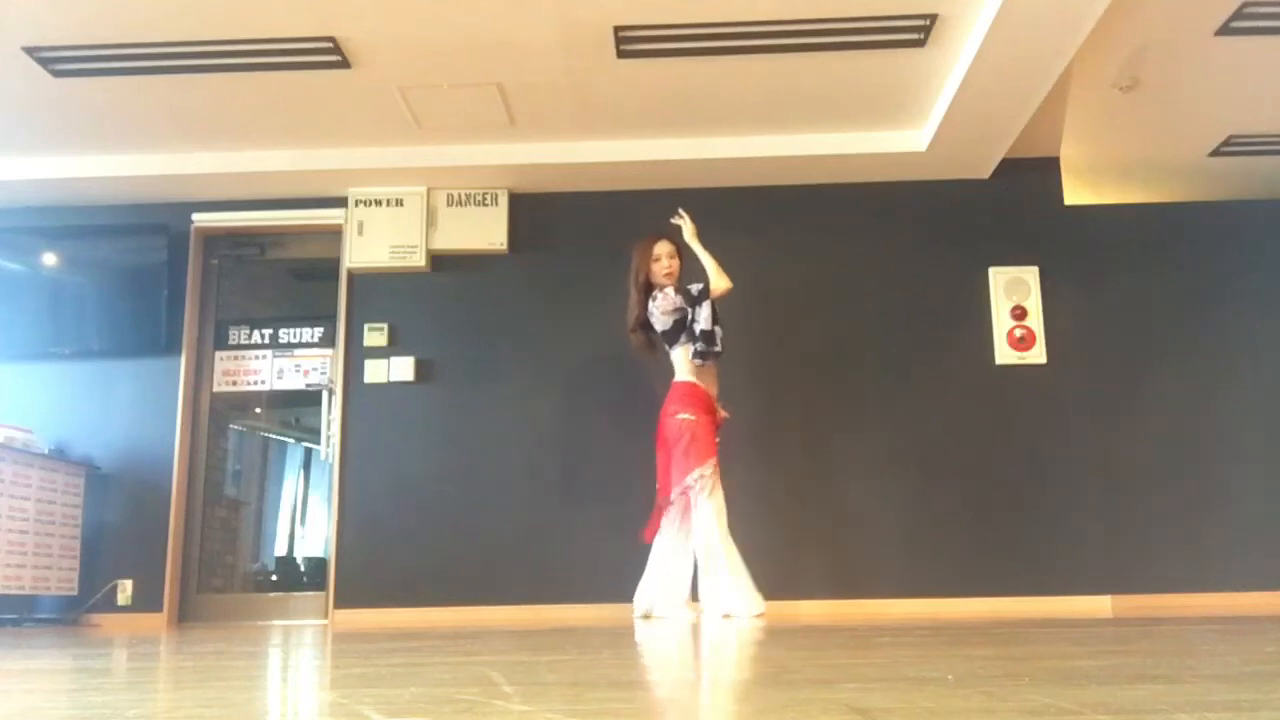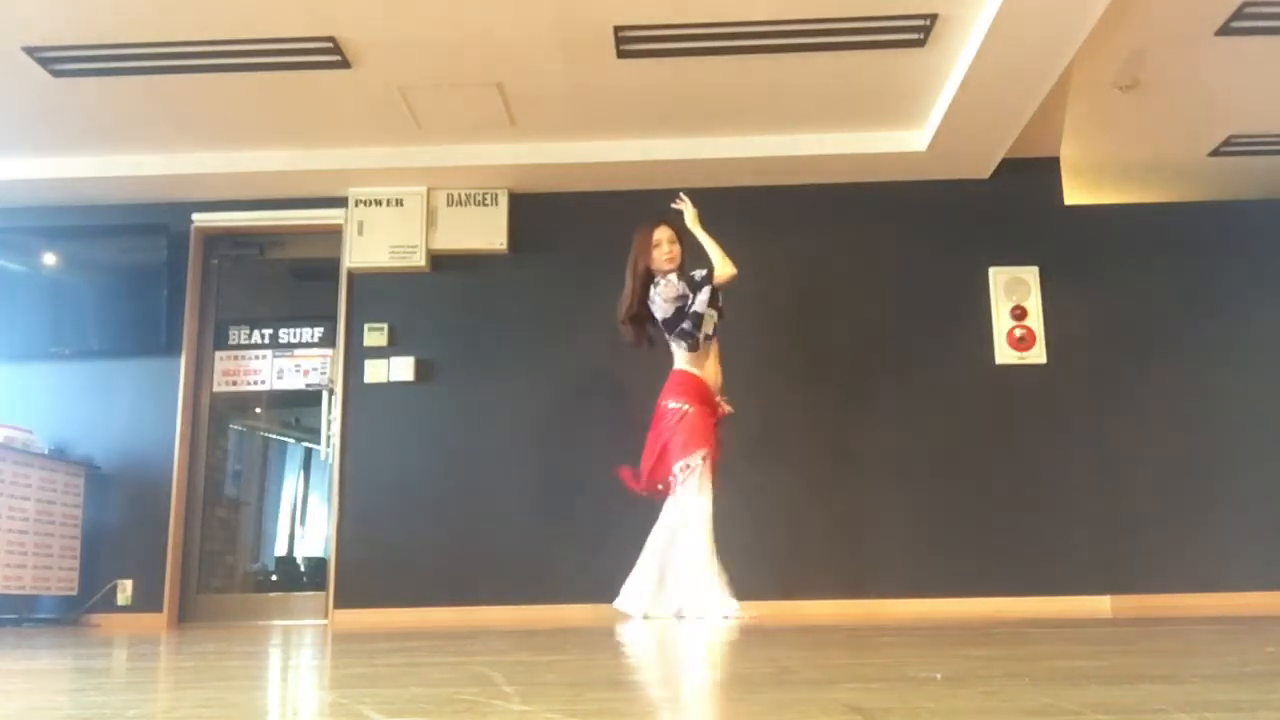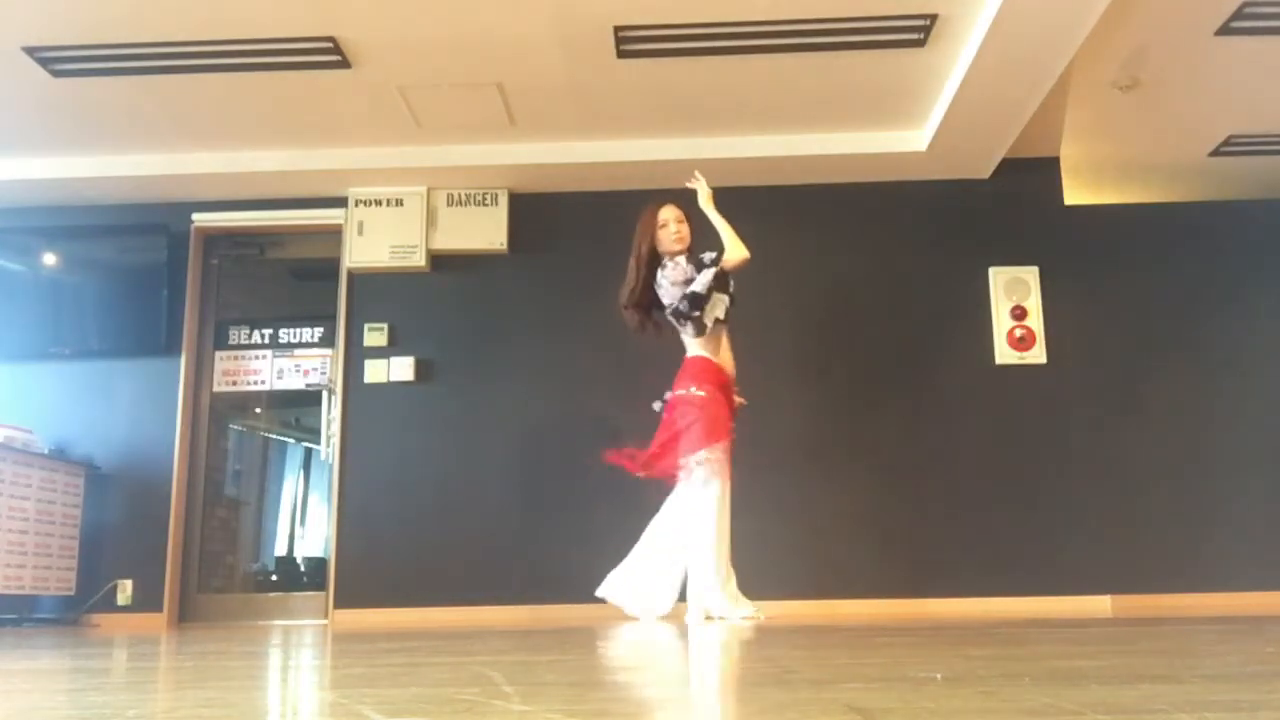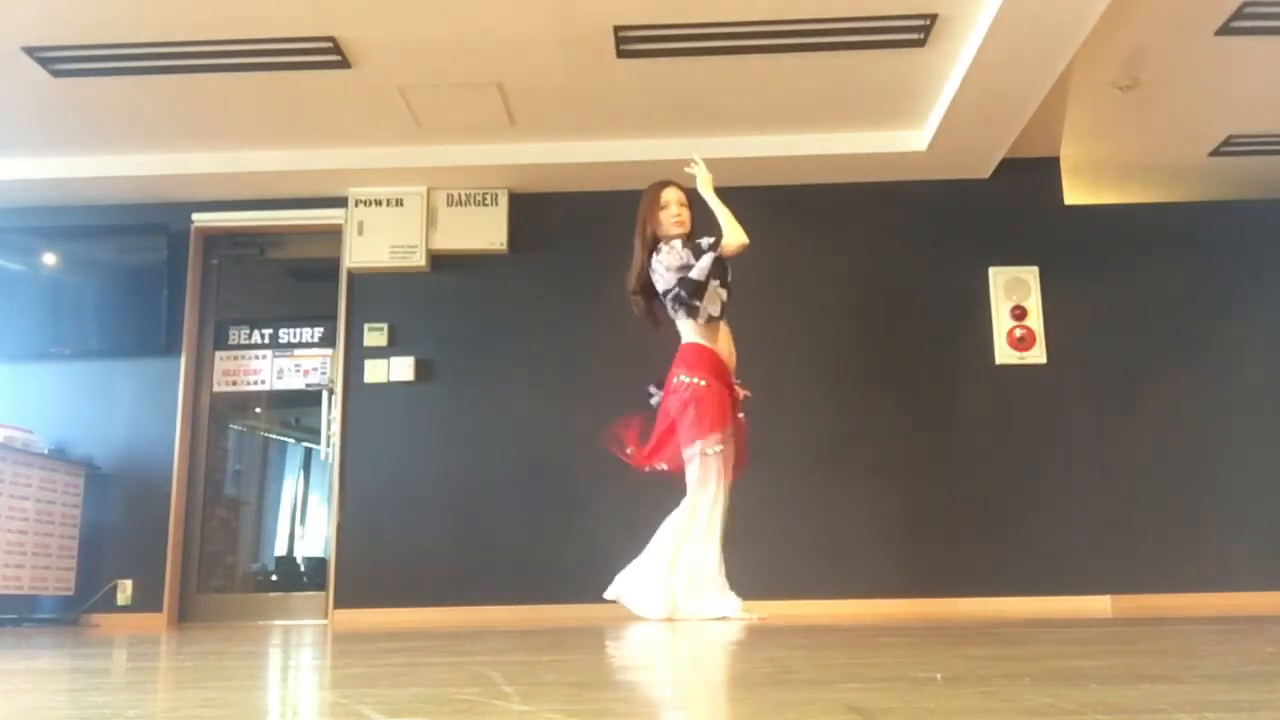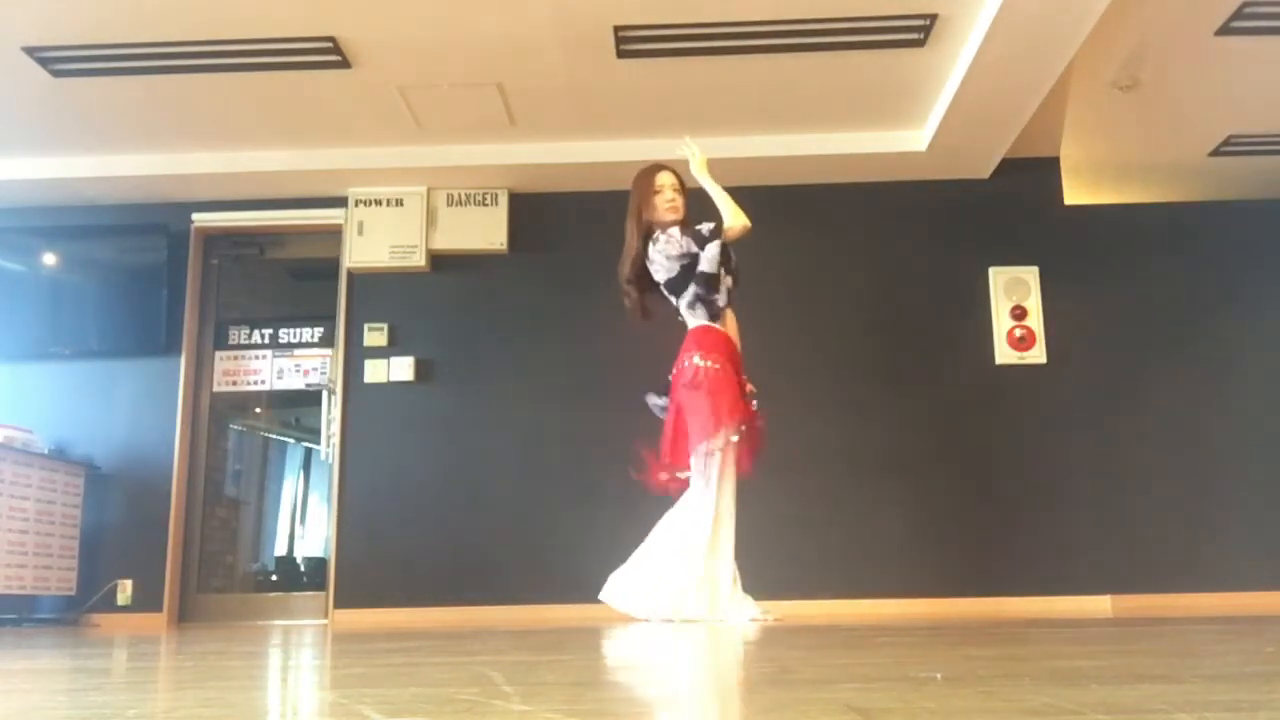
dt=1s
person 1, frame 1
left shoulder: (677, 302)
right shoulder: (664, 301)
right elbow: (723, 285)
right wrist: (695, 240)
left hip: (696, 407)
right hip: (688, 406)
left knee: (688, 505)
right knee: (702, 500)
left ankle: (662, 599)
right ankle: (724, 597)
person 1, frame 2
left shoulder: (679, 290)
right shoulder: (665, 288)
right elbow: (727, 271)
right wrist: (696, 226)
left hip: (700, 400)
right hip: (686, 397)
left knee: (686, 501)
right knee: (694, 499)
left ankle: (651, 596)
right ankle: (700, 597)
person 1, frame 3
left shoulder: (683, 274)
right shoulder: (674, 270)
right elbow: (738, 254)
right wrist: (710, 207)
left hip: (708, 387)
right hip: (702, 385)
left knee: (695, 495)
right knee: (709, 491)
left ankle: (640, 588)
right ankle: (715, 598)
person 1, frame 4
left shoulder: (687, 259)
right shoulder: (670, 254)
right elbow: (738, 241)
right wrist: (710, 192)
left hip: (713, 381)
right hip: (699, 375)
left knee: (711, 491)
right knee: (705, 489)
right ankle: (698, 596)
person 1, frame 5
left shoulder: (677, 246)
right shoulder: (667, 239)
right elbow: (740, 225)
right wrist: (706, 177)
left hip: (713, 364)
right hip: (707, 359)
left knee: (711, 483)
right knee: (710, 482)
left ankle: (677, 592)
right ankle: (710, 597)
